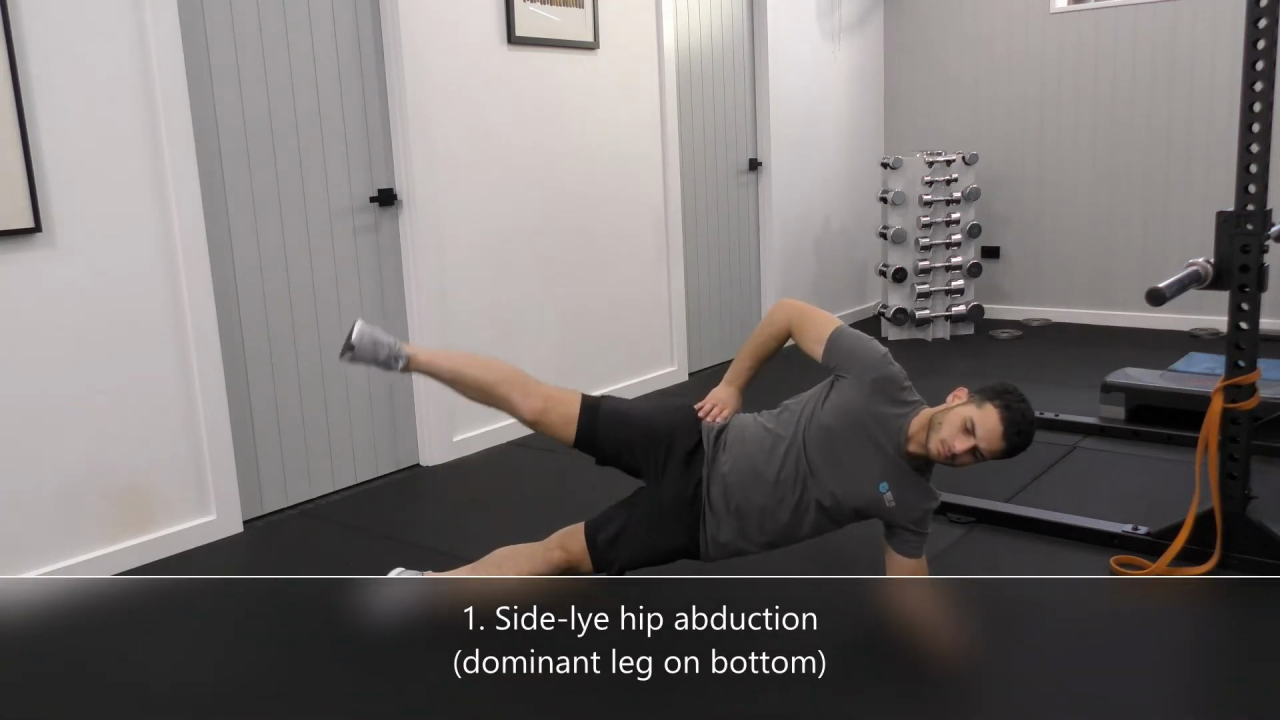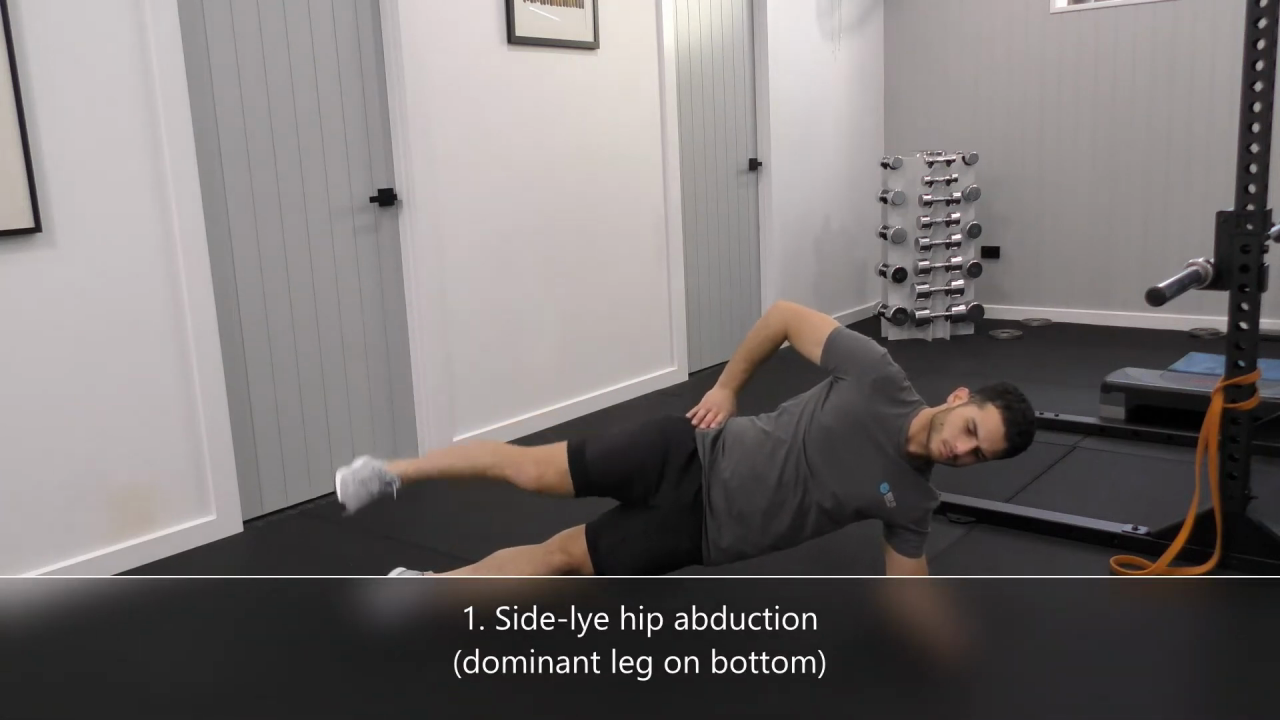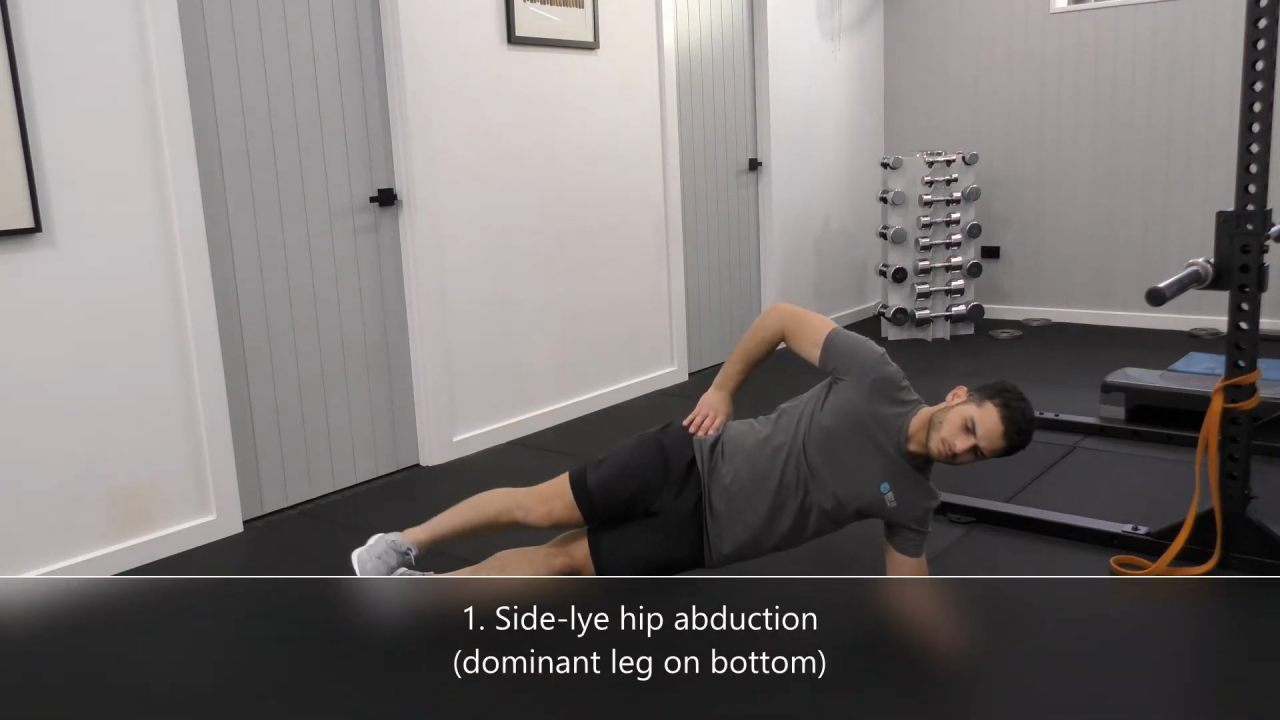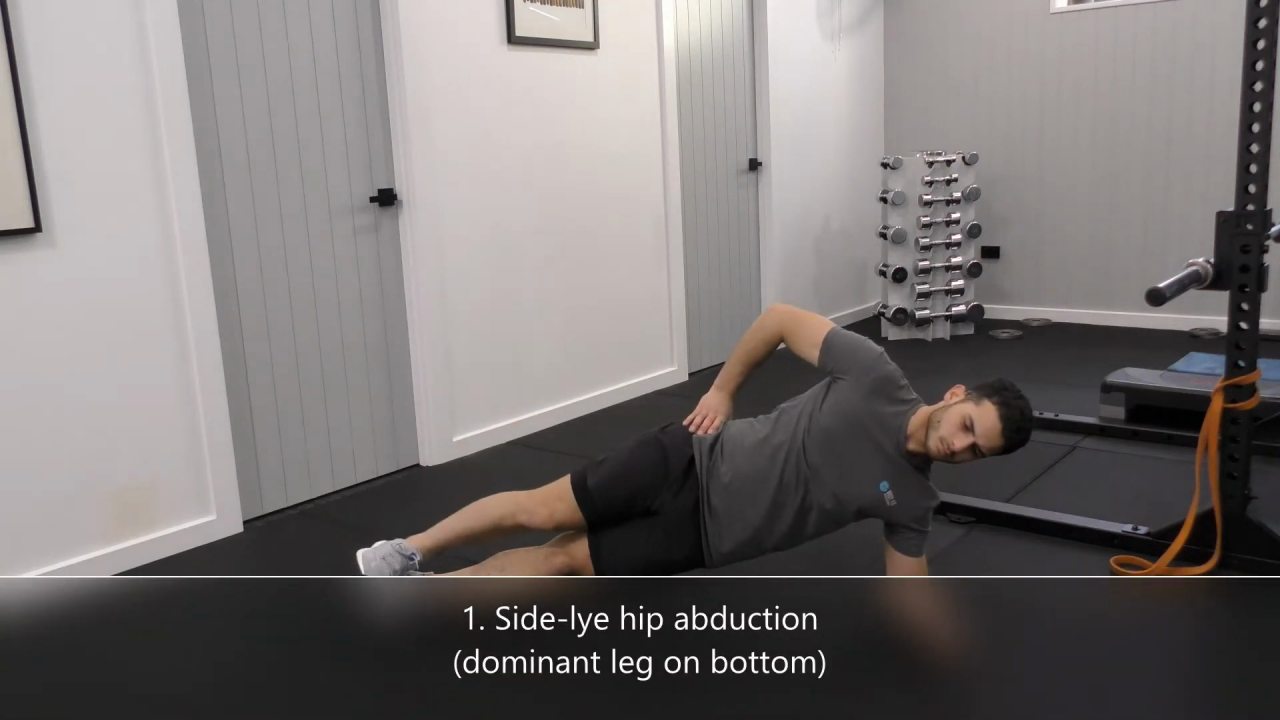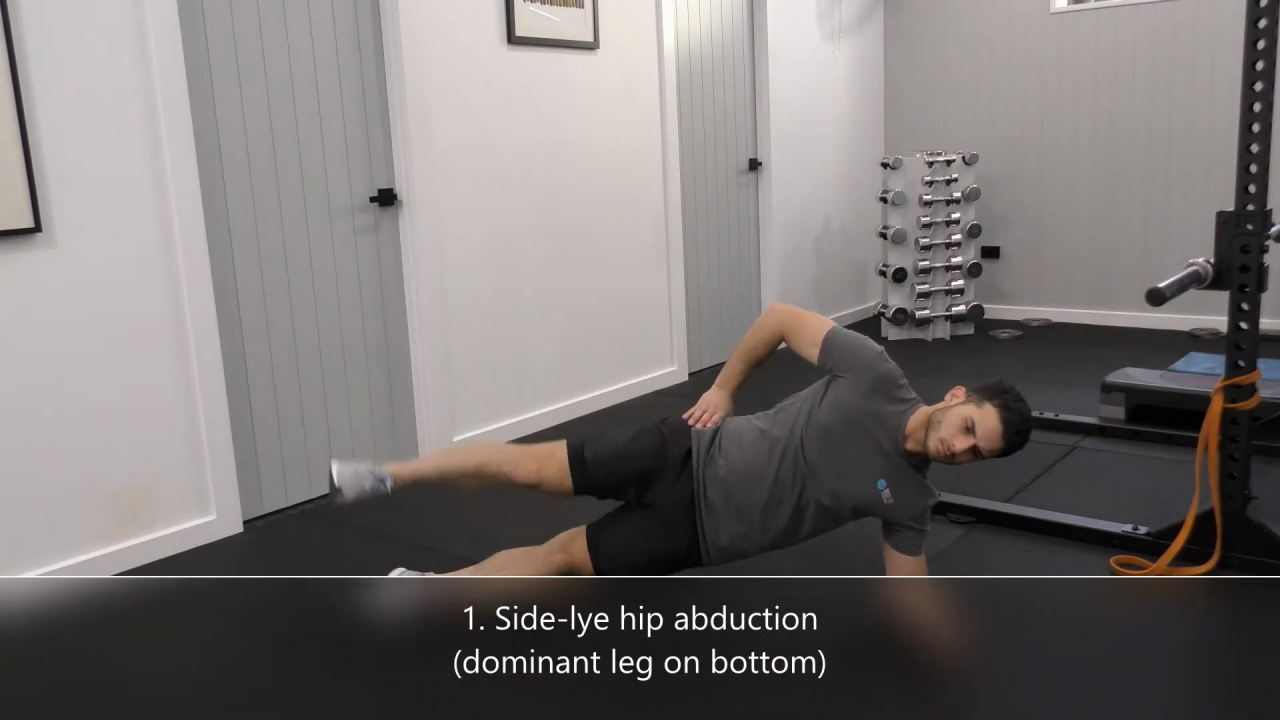
dt=0.4s
person 1, frame 1
left shoulder: (913, 500)
right shoulder: (880, 377)
left elbow: (906, 587)
right elbow: (790, 312)
right wrist: (732, 385)
left hip: (701, 522)
right hip: (697, 448)
left knee: (561, 554)
right knee: (535, 402)
right ankle: (401, 355)
person 1, frame 2
left shoulder: (912, 498)
right shoulder: (879, 376)
left elbow: (907, 587)
right elbow: (786, 314)
right wrist: (726, 387)
left hip: (703, 527)
right hip: (697, 456)
left knee: (562, 554)
right knee: (531, 468)
right ankle: (394, 471)
person 1, frame 3
left shoulder: (913, 498)
right shoulder: (876, 376)
left elbow: (908, 587)
right elbow: (781, 317)
right wrist: (721, 390)
left hip: (705, 533)
right hip: (696, 463)
left knee: (565, 559)
right knee: (540, 508)
right ankle: (408, 543)
person 1, frame 4
left shoulder: (912, 497)
right shoulder: (875, 375)
left elbow: (907, 587)
right elbow: (780, 318)
right wrist: (722, 390)
left hip: (702, 533)
right hip: (694, 462)
left knee: (564, 560)
right knee: (543, 511)
right ankle: (410, 551)
person 1, frame 5
left shoulder: (909, 497)
right shoulder: (875, 374)
left elbow: (907, 587)
right elbow: (782, 316)
right wrist: (723, 389)
left hip: (702, 530)
right hip: (695, 459)
left knee: (563, 555)
right knee: (532, 466)
right ankle: (387, 478)
